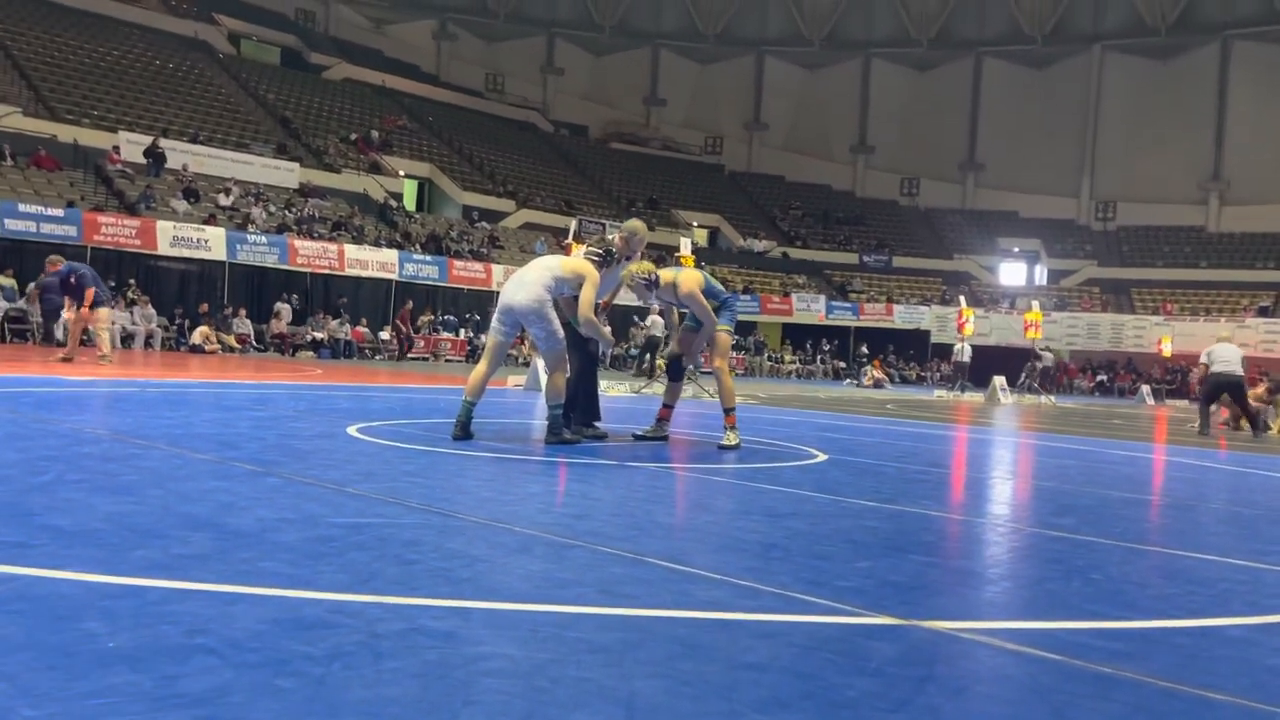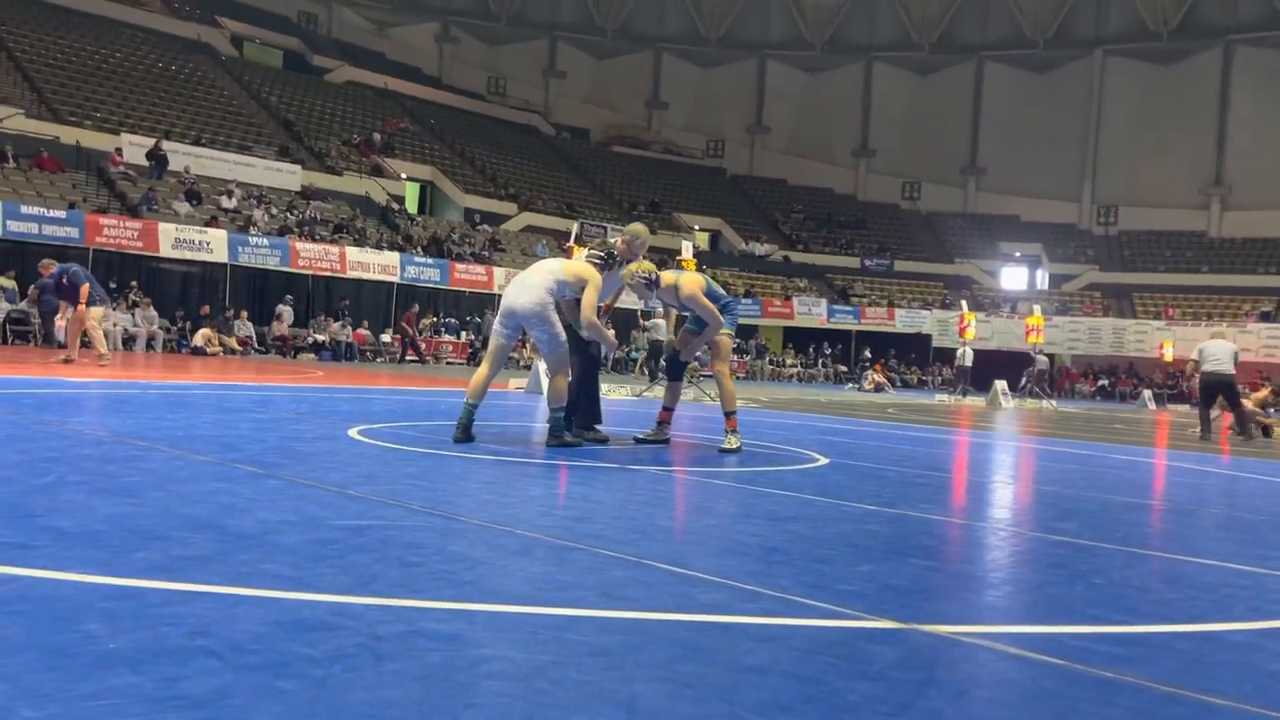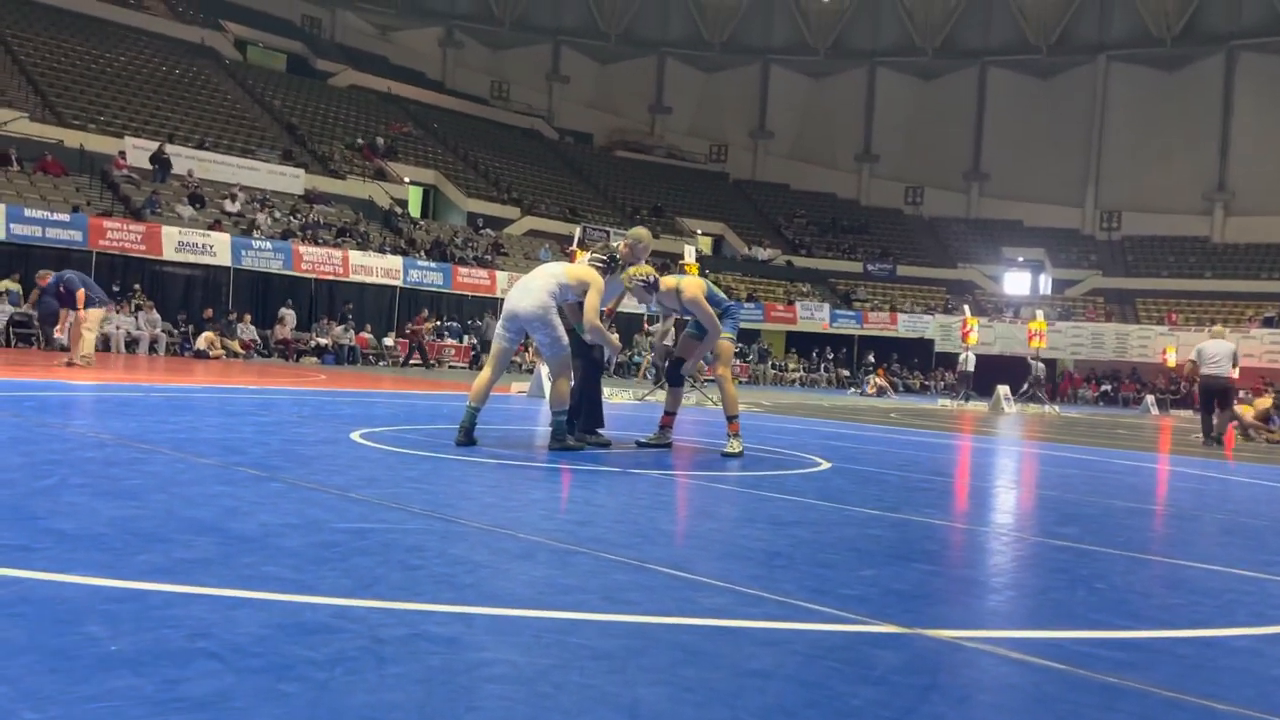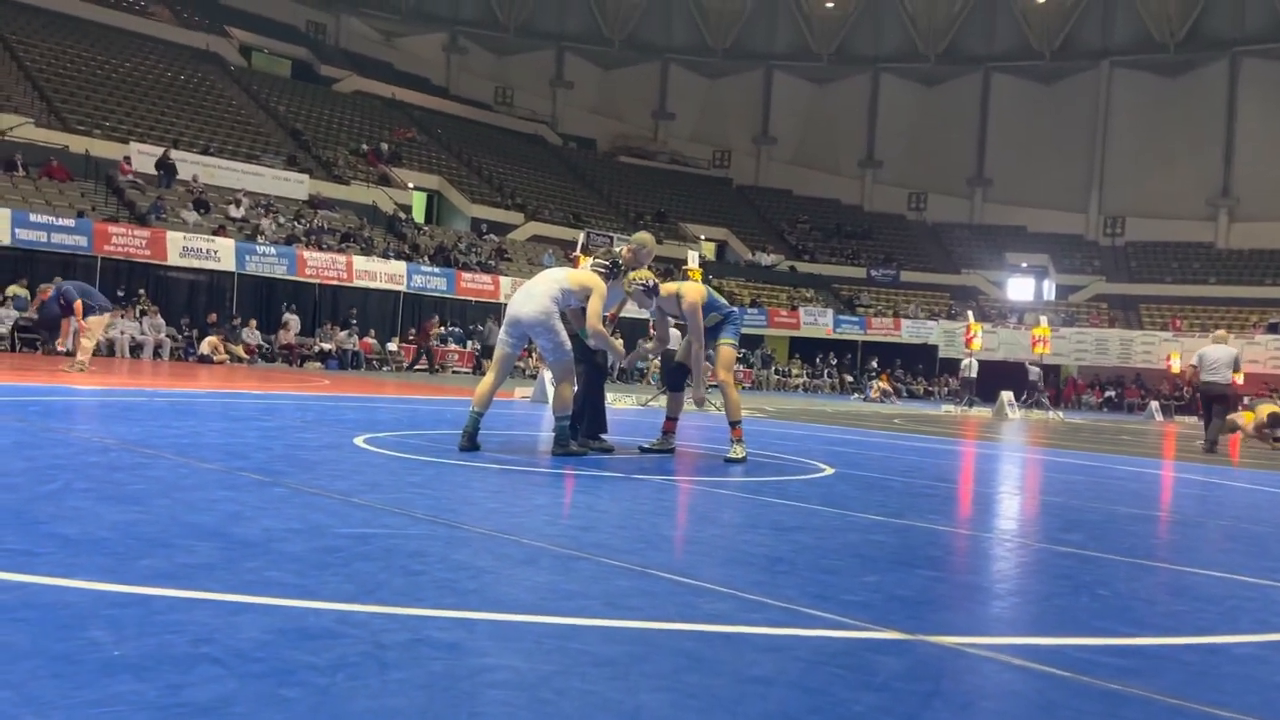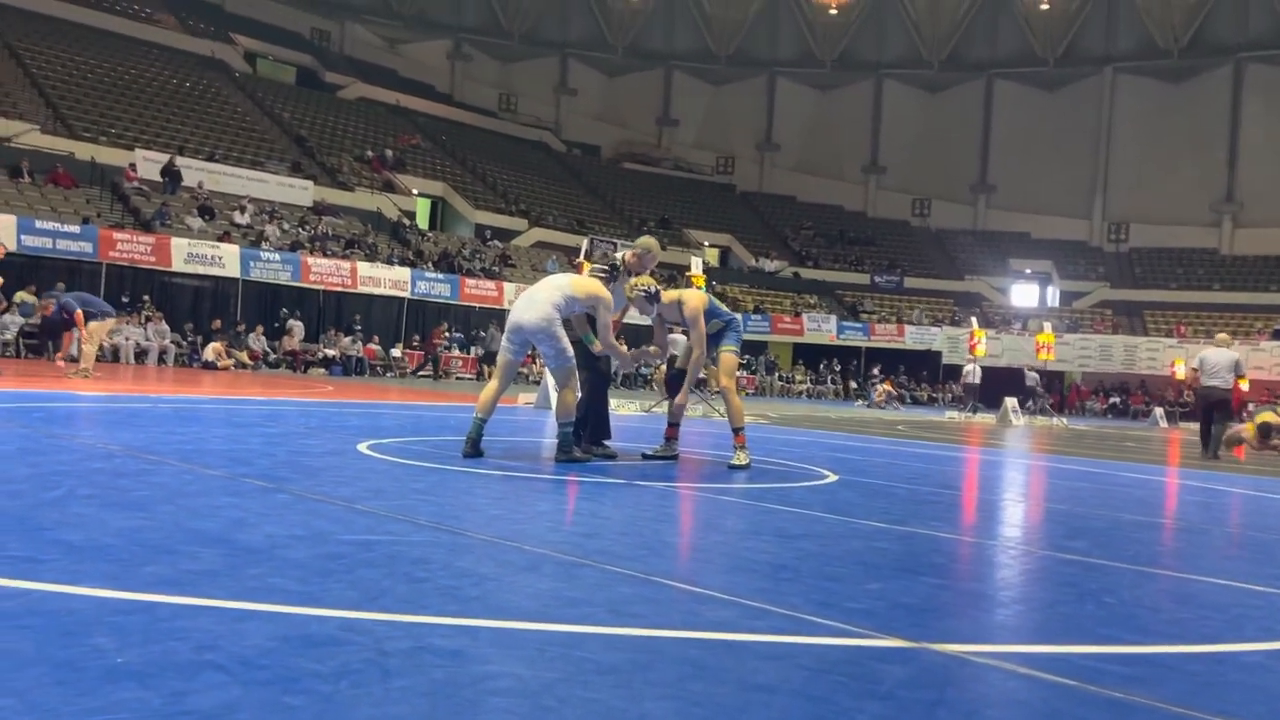
dt=0.2s
person 1, frame 1
left shoulder: (632, 257)
right shoulder: (593, 252)
left wrist: (603, 311)
right hip: (568, 303)
left knee: (588, 359)
right knee: (583, 359)
left ankle: (566, 415)
right ankle: (583, 421)
person 1, frame 2
left shoulder: (634, 260)
right shoulder: (596, 254)
left wrist: (605, 313)
right wrist: (581, 327)
right hip: (569, 306)
left knee: (592, 362)
right knee: (585, 362)
left ankle: (568, 418)
right ankle: (583, 424)
person 1, frame 3
left shoulder: (636, 264)
right shoulder: (599, 258)
left wrist: (608, 316)
left knee: (595, 366)
right knee: (588, 365)
left ankle: (570, 421)
right ankle: (586, 427)
person 1, frame 4
left shoulder: (638, 269)
right shoulder: (602, 263)
left wrist: (611, 321)
right hip: (574, 315)
left knee: (599, 371)
right knee: (591, 370)
left ankle: (573, 426)
right ankle: (588, 432)
person 1, frame 5
left shoulder: (640, 273)
right shoulder: (605, 268)
left wrist: (614, 325)
right wrist: (591, 342)
left hip: (599, 323)
left knee: (602, 377)
right knee: (595, 376)
left ankle: (578, 433)
right ankle: (591, 439)
person 2, frame 1
left shoulder: (564, 262)
right shoulder: (592, 273)
right elbow: (586, 318)
right wrist: (605, 338)
left hip: (509, 294)
right hip: (533, 300)
left knee: (488, 363)
right knee: (558, 366)
left ankle: (462, 424)
right ankle: (555, 429)
person 2, frame 2
left shoulder: (565, 264)
right shoulder: (594, 277)
right elbow: (588, 321)
right wrist: (608, 342)
left hip: (511, 296)
right hip: (535, 303)
left knee: (490, 365)
right knee: (560, 369)
left ankle: (463, 426)
right ankle: (556, 432)
person 2, frame 3
left shoulder: (567, 268)
right shoulder: (596, 280)
right elbow: (591, 324)
right wrist: (612, 345)
left hip: (513, 299)
right hip: (537, 306)
left knee: (492, 369)
right knee: (562, 372)
left ankle: (465, 429)
right ankle: (559, 436)
person 2, frame 4
left shoulder: (569, 273)
right shoulder: (599, 286)
right elbow: (595, 329)
right wrist: (617, 351)
left hip: (516, 305)
right hip: (540, 311)
left knee: (495, 374)
right knee: (565, 377)
left ankle: (469, 434)
right ankle: (562, 441)
person 2, frame 5
left shoulder: (569, 278)
right shoulder: (603, 294)
right elbow: (607, 343)
left wrist: (592, 343)
right wrist: (627, 360)
left hip: (518, 312)
right hip: (542, 318)
left knee: (499, 380)
right knee: (568, 384)
left ankle: (472, 441)
right ankle: (565, 448)
person 3, frame 1
left shoulder: (684, 288)
right shoulder: (657, 286)
left elbow: (711, 322)
right elbow: (669, 308)
left wrist: (693, 352)
right wrist: (675, 344)
left hip: (722, 308)
right hip: (699, 310)
left knee: (718, 366)
right knee: (674, 363)
left ankle: (732, 430)
right ankle: (661, 425)
person 3, frame 2
left shoulder: (686, 290)
right shoulder: (659, 287)
left elbow: (717, 322)
left wrist: (694, 348)
left hip: (723, 312)
right hip: (700, 313)
left knee: (719, 369)
right knee: (674, 365)
left ankle: (733, 433)
right ankle: (662, 428)
person 3, frame 3
left shoulder: (688, 293)
right shoulder: (658, 294)
left elbow: (716, 328)
right elbow: (667, 315)
left wrist: (694, 359)
left hip: (724, 316)
right hip: (701, 318)
left knee: (721, 373)
right knee: (674, 370)
left ankle: (735, 438)
right ankle: (664, 432)
person 3, frame 4
left shoulder: (688, 298)
right shoulder: (658, 304)
left elbow: (698, 346)
right elbow: (661, 343)
left wrist: (698, 386)
right wrist: (641, 351)
left hip: (726, 321)
right hip: (704, 324)
left knee: (723, 379)
right knee: (674, 374)
left ankle: (738, 443)
right ankle: (667, 437)
person 3, frame 5
left shoulder: (689, 304)
right shoulder: (659, 311)
left elbow: (700, 353)
right elbow: (661, 350)
left wrist: (685, 392)
right wrist: (639, 353)
left hip: (727, 328)
right hip: (705, 332)
left knee: (725, 385)
right knee: (674, 381)
left ankle: (741, 450)
right ankle: (670, 444)
